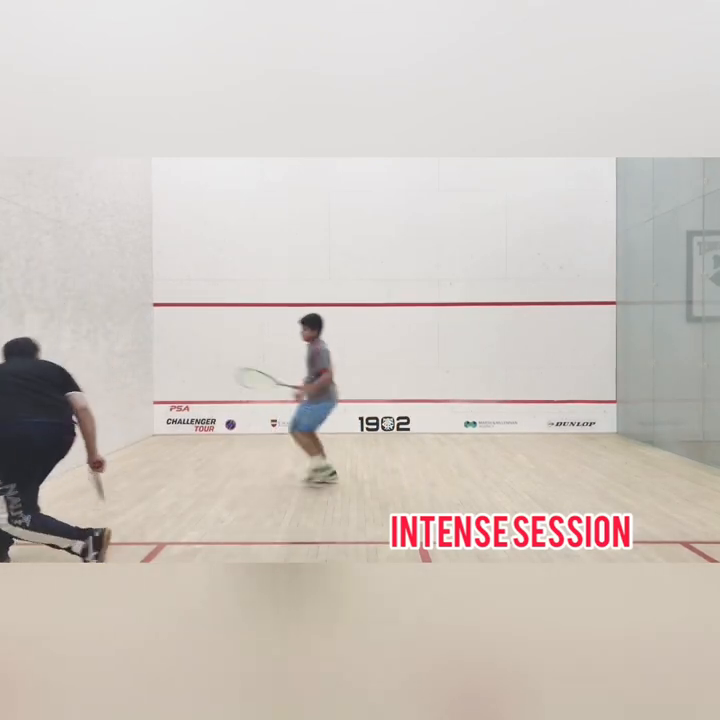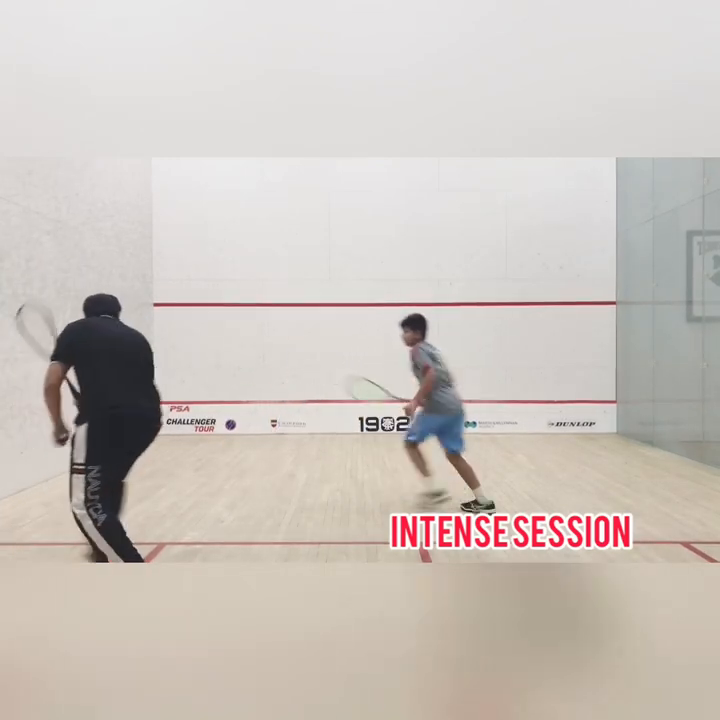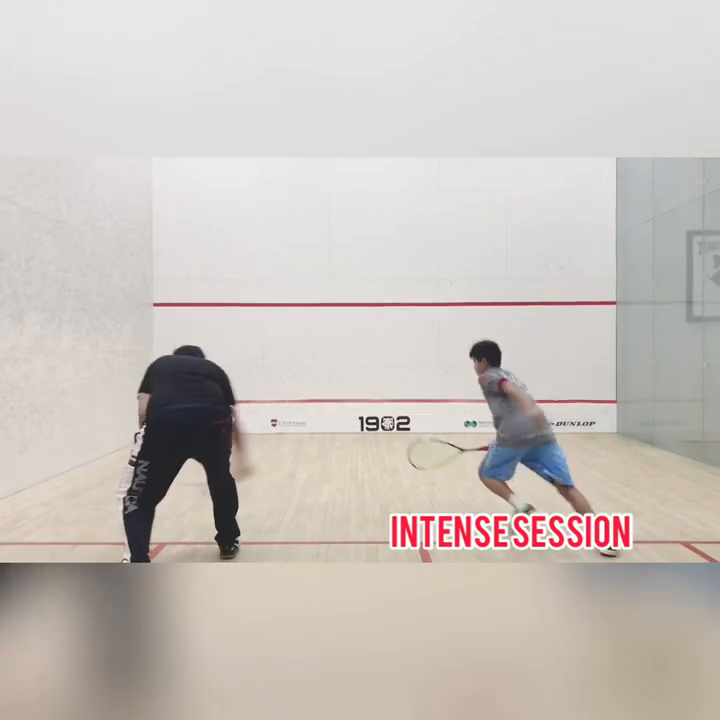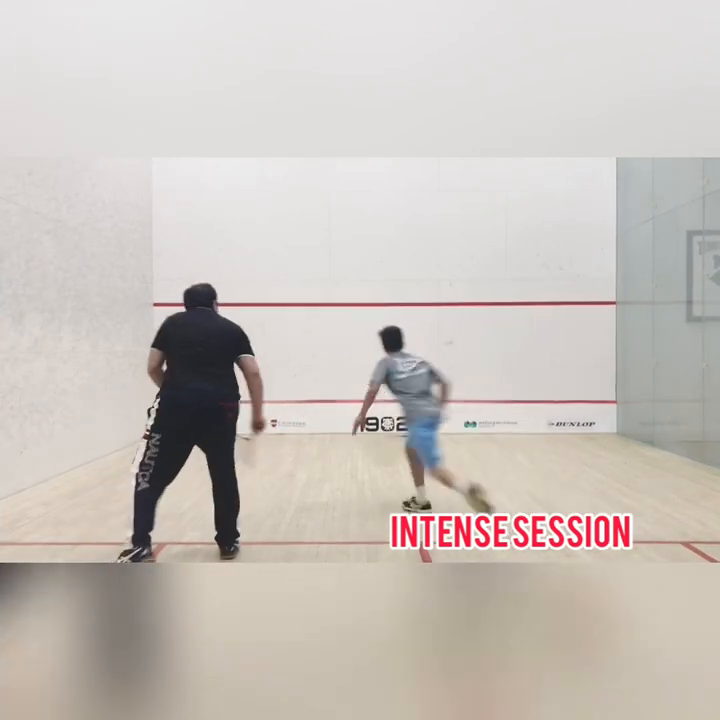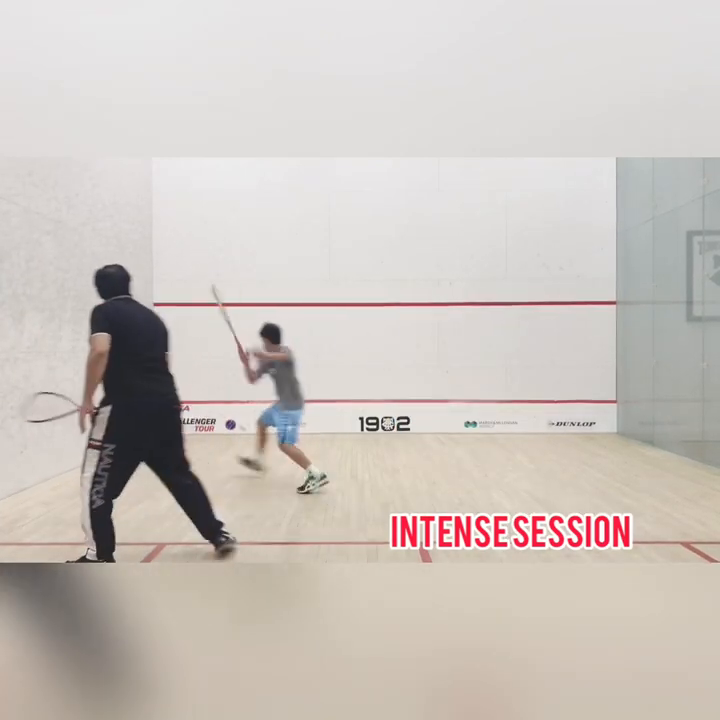
dt=0.5s
person 1, frame 1
right shoulder: (55, 370)
right elbow: (83, 409)
right wrist: (94, 453)
right hip: (59, 431)
right knee: (20, 496)
left ankle: (86, 543)
person 1, frame 2
left shoulder: (76, 330)
right shoulder: (138, 339)
left elbow: (52, 384)
left wrist: (58, 424)
left hip: (103, 419)
right hip: (148, 418)
left knee: (88, 503)
right knee: (110, 482)
right ankle: (103, 550)
person 1, frame 3
left shoulder: (158, 365)
right shoulder: (214, 370)
left elbow: (144, 412)
right elbow: (231, 418)
left wrist: (148, 441)
right wrist: (241, 456)
left hip: (163, 420)
right hip: (215, 421)
left knee: (138, 498)
right knee: (220, 479)
left ankle: (137, 565)
right ankle: (229, 542)
person 1, frame 4
left shoulder: (172, 323)
right shoulder: (231, 329)
left elbow: (153, 367)
right elbow: (252, 372)
right wrist: (258, 413)
left hip: (176, 401)
right hip: (221, 404)
left knee: (150, 476)
right knee: (224, 474)
left ankle: (140, 546)
right ankle: (228, 541)
person 1, frame 5
left shoulder: (104, 312)
right shoulder: (152, 317)
left elbow: (100, 352)
left wrist: (87, 399)
left hip: (126, 405)
right hip: (167, 402)
left knee: (98, 480)
right knee: (177, 472)
left ankle: (99, 555)
right ankle: (219, 535)
person 2, frame 1
left shoulder: (317, 348)
right shoulder: (318, 346)
left elbow: (328, 376)
left wrist: (306, 391)
right wrist: (307, 385)
left hip: (320, 398)
right hip: (327, 397)
left knee: (296, 430)
right knee: (308, 431)
left ankle: (320, 464)
right ankle: (327, 471)
person 2, frame 2
left shoulder: (417, 350)
right shoulder: (432, 351)
left elbow: (431, 375)
left wrist: (414, 402)
left hip: (436, 409)
right hip: (455, 407)
left knee: (411, 443)
right knee: (454, 455)
left ankle: (433, 489)
right ankle: (482, 500)
person 2, frame 3
left shoulder: (487, 377)
right shoulder: (509, 377)
left elbow: (509, 387)
left wrist: (529, 408)
left hip: (513, 437)
right hip: (541, 434)
left knee: (488, 476)
right knee: (566, 488)
left ankle: (520, 506)
person 2, frame 4
left shoulder: (385, 363)
right shoulder: (420, 361)
left elbow: (373, 389)
right elbow: (444, 384)
left wrist: (361, 416)
left hip: (418, 417)
right hip: (432, 414)
left knee: (433, 467)
right knee: (411, 451)
left ankle: (468, 489)
right ankle: (421, 499)
person 2, frame 5
left shoulder: (286, 353)
right shoulder: (267, 360)
left elbow: (278, 357)
right elbow: (252, 379)
left wrist: (261, 355)
right wrist: (244, 360)
left hip: (292, 406)
right hip: (282, 404)
left knee: (285, 444)
right knee: (262, 422)
left ankle: (316, 475)
right ankle: (258, 461)
